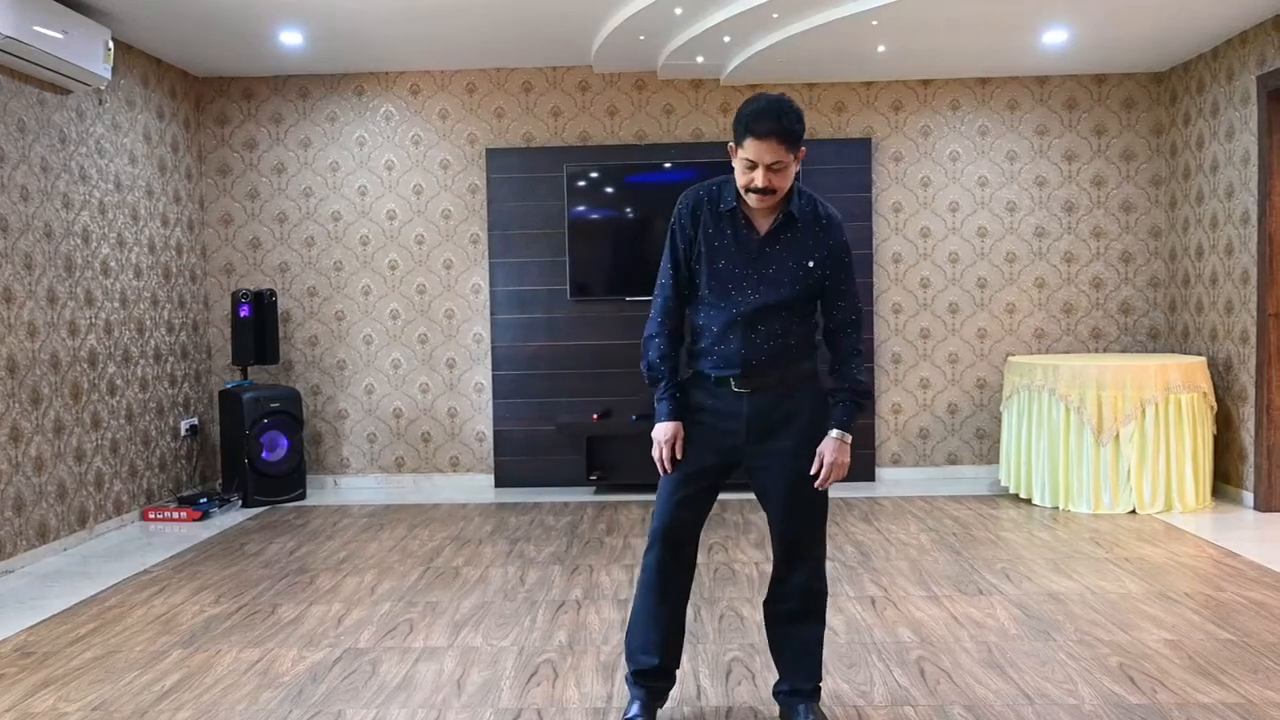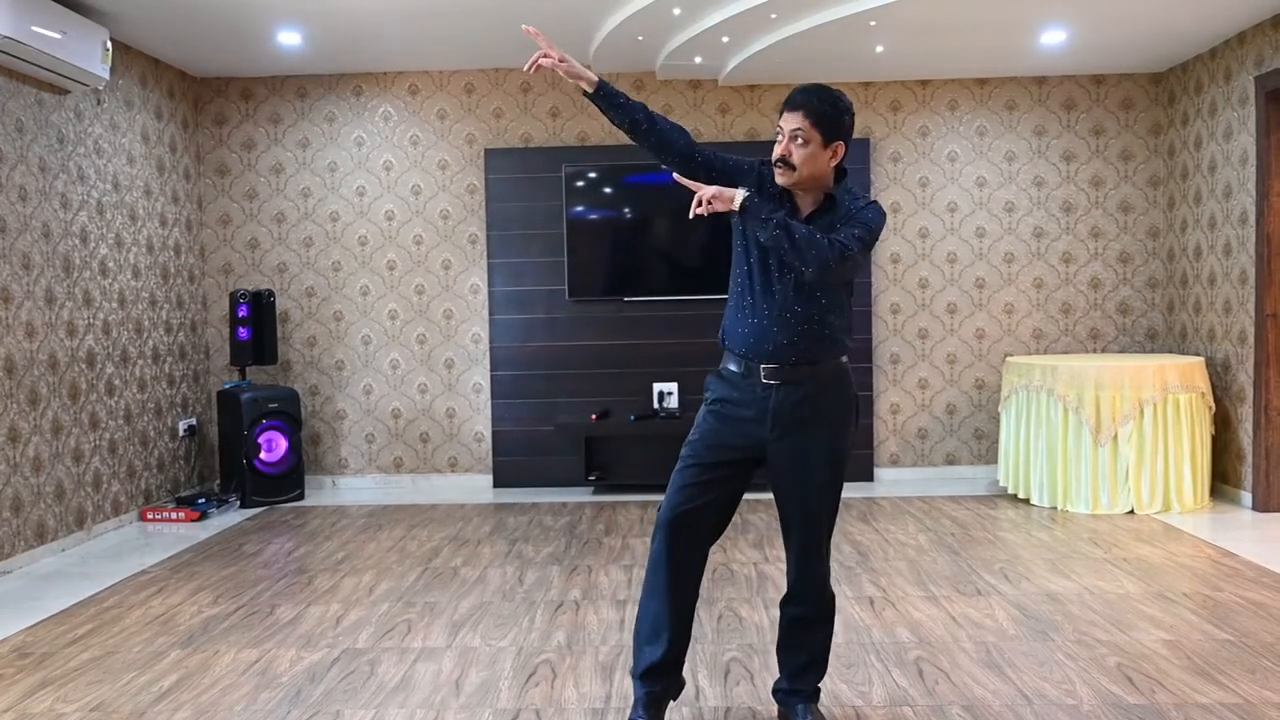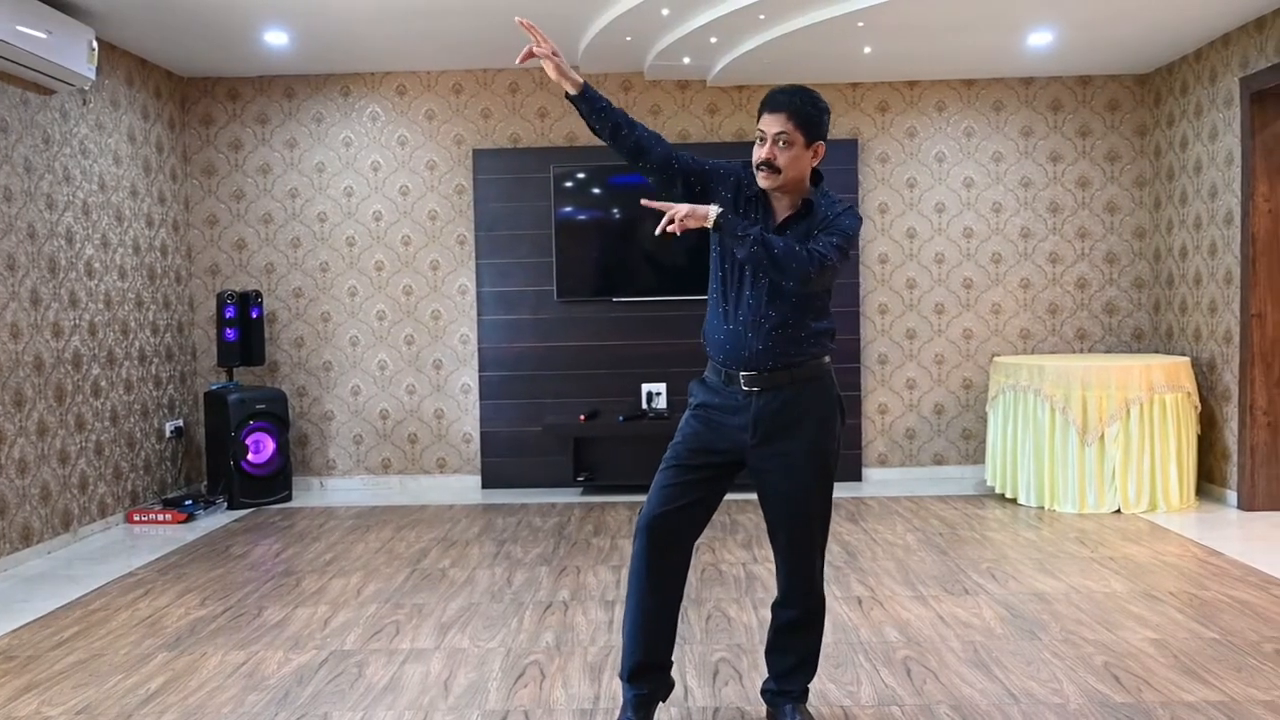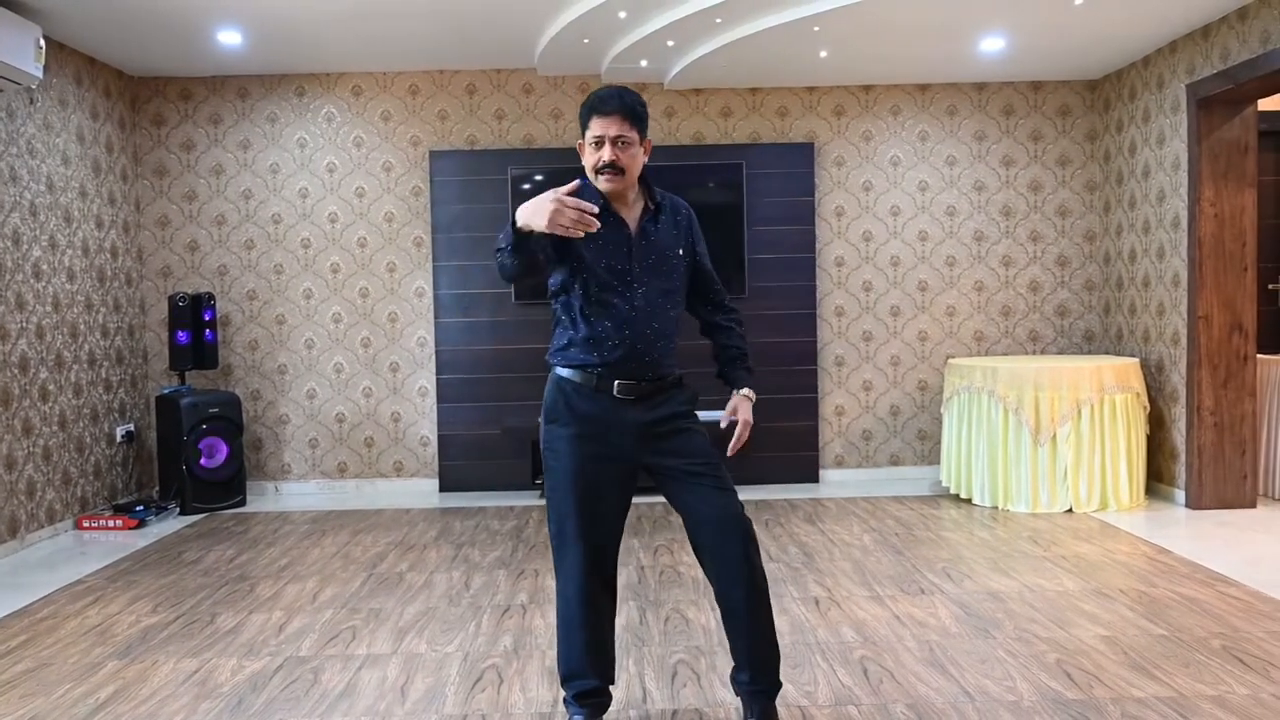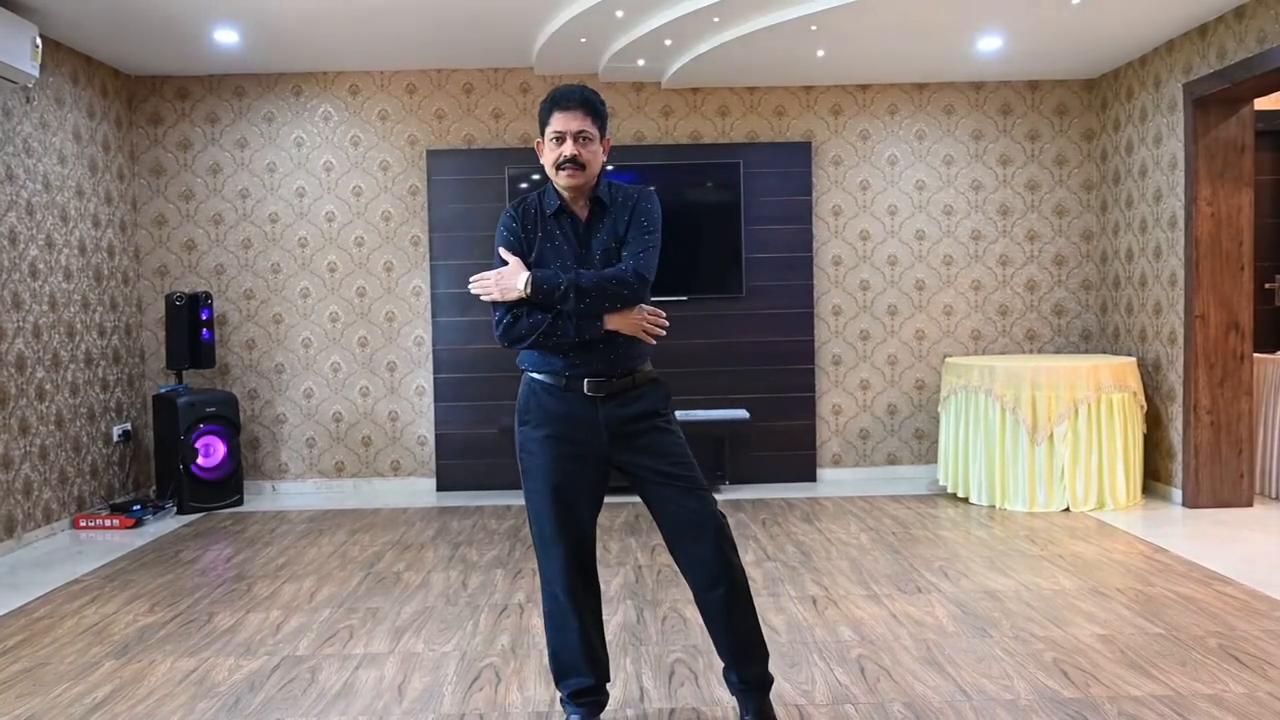
dt=1s
person 1, frame 1
left shoulder: (822, 226)
right shoulder: (696, 210)
left elbow: (844, 330)
right elbow: (667, 311)
left wrist: (840, 426)
right wrist: (667, 407)
left hip: (790, 401)
right hip: (707, 398)
left knee: (800, 550)
right knee: (669, 537)
person 1, frame 2
left shoulder: (862, 216)
right shoulder: (755, 182)
left elbow: (821, 258)
right elbow: (671, 143)
left wrist: (745, 205)
right wrist: (587, 81)
left hip: (814, 399)
right hip: (736, 391)
left knee: (808, 552)
right knee: (679, 525)
person 1, frame 3
left shoulder: (838, 219)
right shoulder: (731, 186)
left elbow: (797, 270)
right elbow: (646, 149)
left wrist: (716, 220)
right wrist: (572, 83)
left hip: (797, 404)
right hip: (720, 395)
left knee: (799, 554)
right knee: (659, 528)
person 1, frame 4
left shoulder: (677, 216)
right shoulder: (566, 214)
left elbow: (715, 306)
right elbow: (514, 268)
left wrist: (740, 384)
right wrist: (525, 221)
left hip: (664, 404)
right hip: (582, 408)
left knee: (731, 539)
right knee: (583, 560)
person 1, frame 5
left shoulder: (638, 203)
right shoulder: (521, 220)
left elbow: (633, 281)
right elbow: (509, 326)
left wrist: (535, 283)
right wrist: (604, 320)
left hip: (636, 401)
right hip: (553, 409)
left knee: (705, 537)
right knee: (564, 559)
